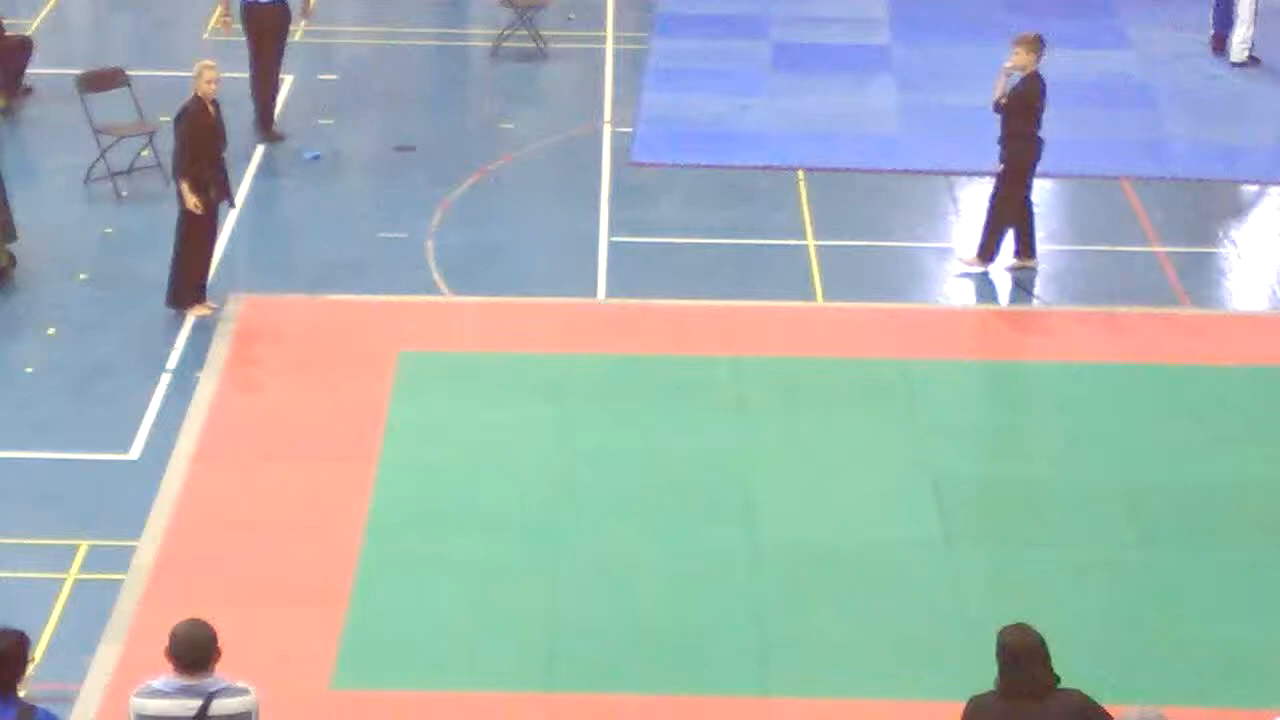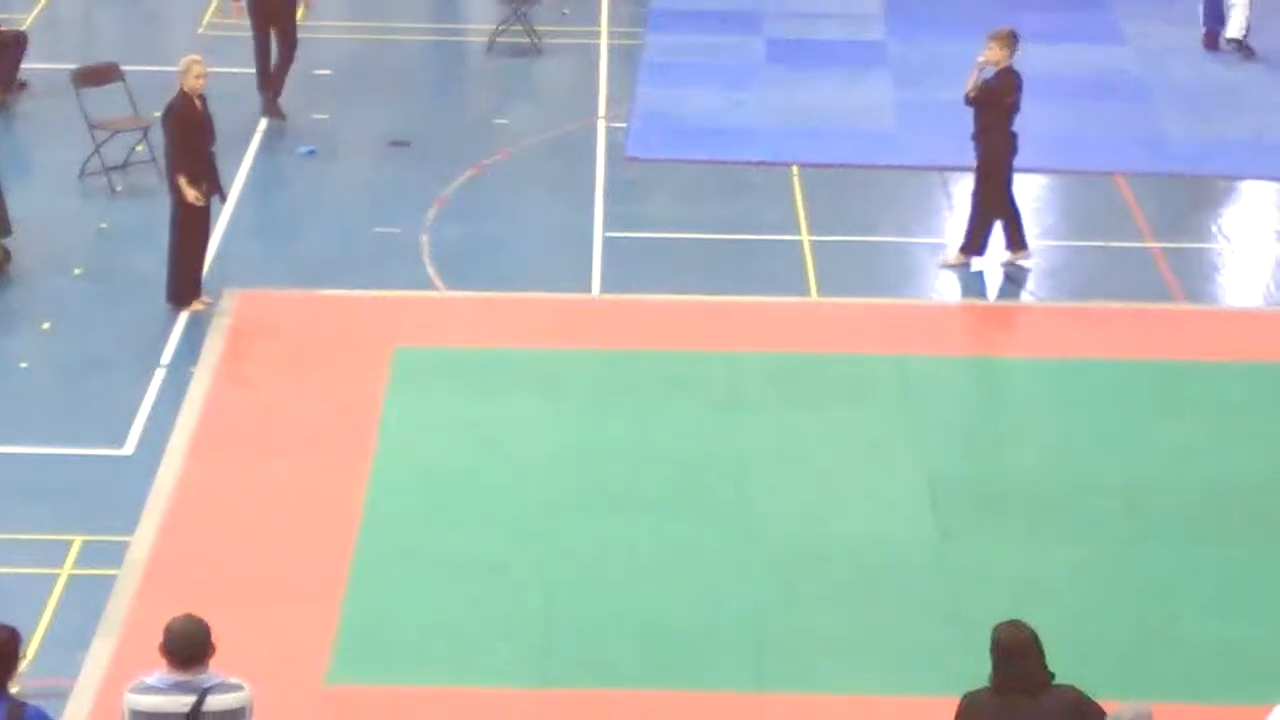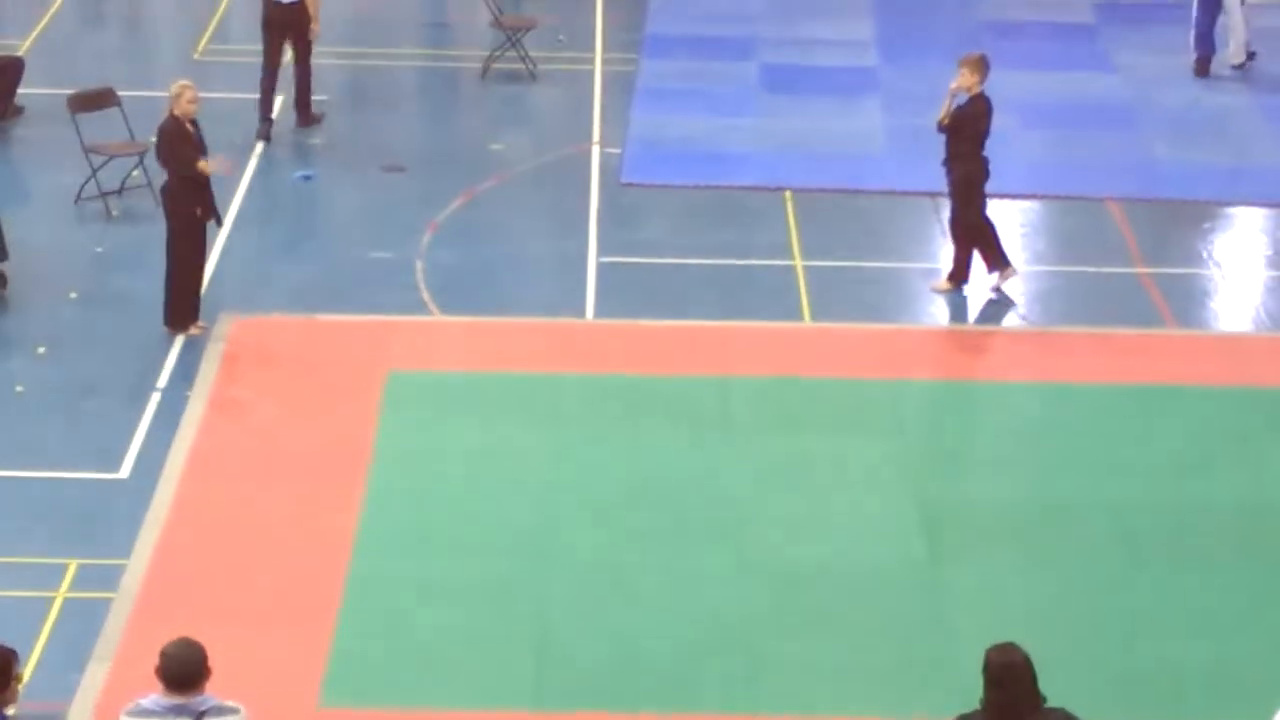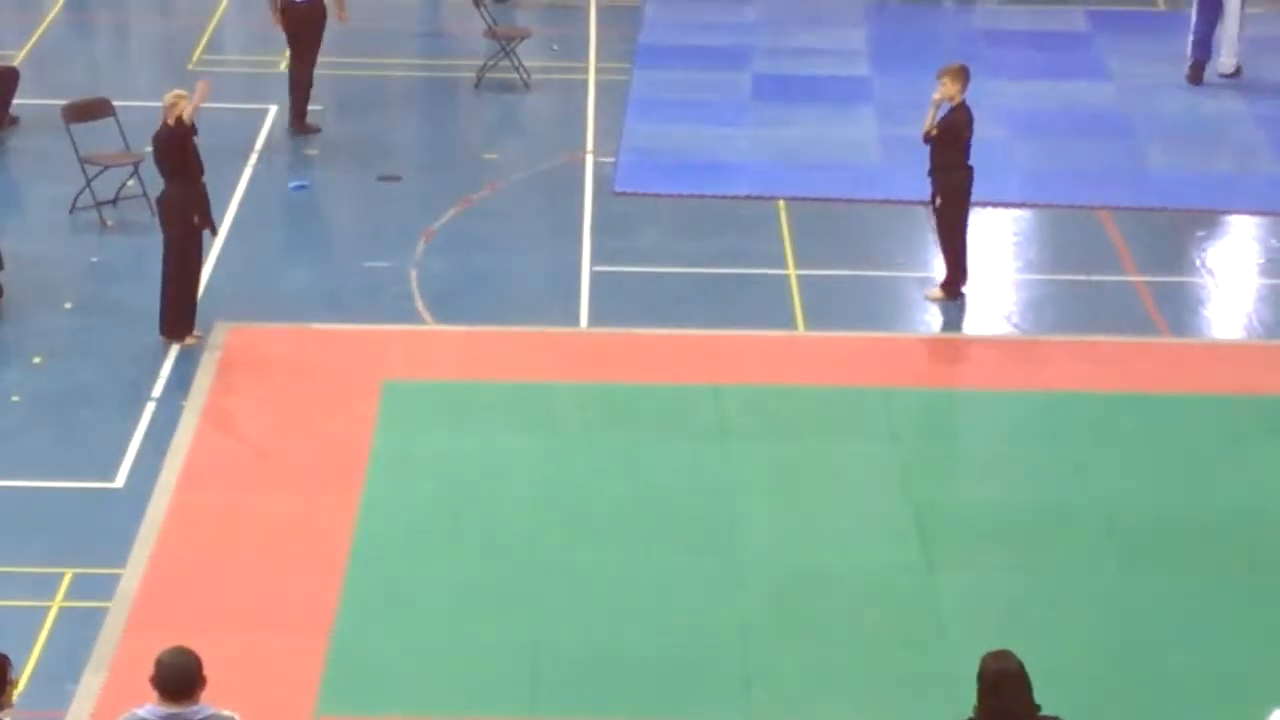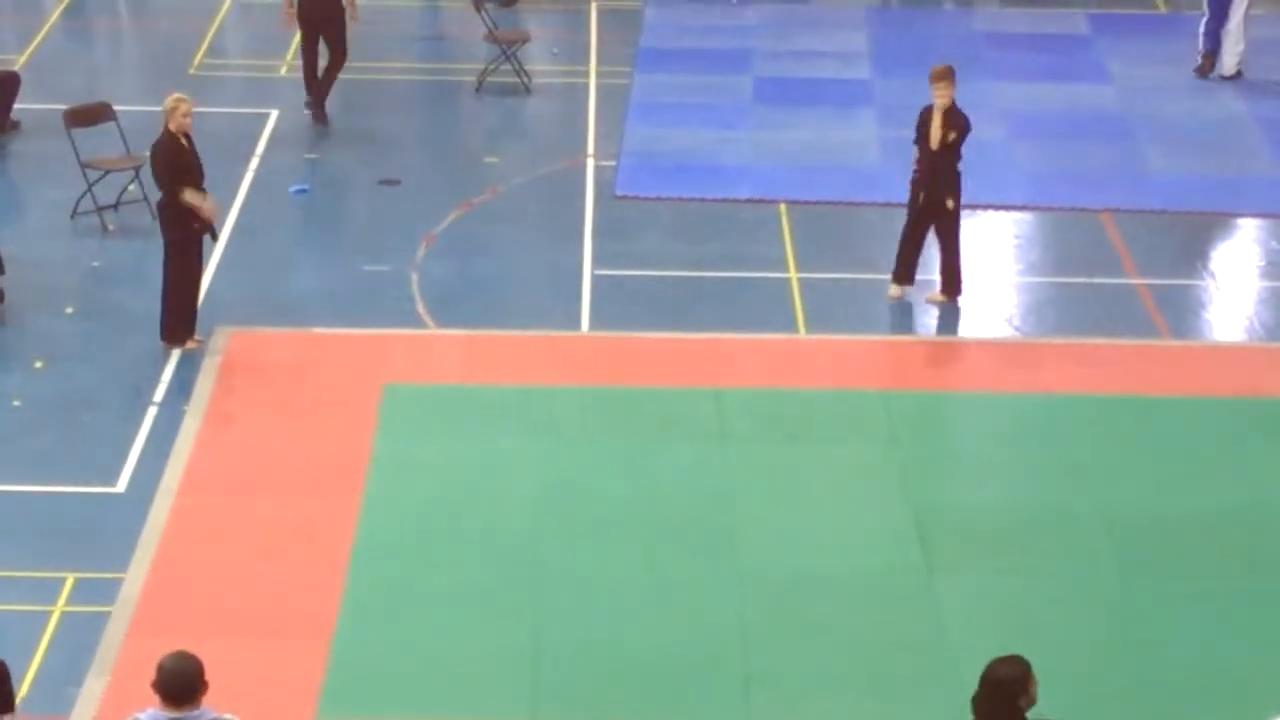
dt=0.4s
person 1, frame 1
left shoulder: (213, 107)
right shoulder: (189, 113)
right elbow: (180, 156)
left wrist: (221, 183)
right wrist: (186, 192)
left hip: (211, 183)
right hip: (194, 185)
left knee: (206, 241)
right knee: (190, 241)
left ankle: (198, 296)
right ankle: (183, 300)
person 1, frame 2
left shoulder: (200, 102)
right shoulder: (176, 109)
right elbow: (173, 153)
left wrist: (210, 179)
right wrist: (184, 186)
left hip: (202, 177)
right hip: (186, 180)
left knee: (199, 237)
right knee: (186, 238)
left ankle: (193, 292)
right ankle: (182, 297)
person 1, frame 3
left shoulder: (192, 126)
right shoulder: (168, 131)
right elbow: (178, 163)
right wrist: (207, 166)
left hip: (195, 198)
right hip: (179, 201)
left knee: (196, 260)
right knee: (181, 261)
left ankle: (189, 316)
right ankle: (178, 321)
person 1, frame 4
left shoulder: (182, 135)
right shoulder: (164, 138)
right elbow: (180, 126)
right wrist: (196, 102)
left hip: (190, 207)
right hip: (176, 209)
left knee: (191, 269)
right knee: (177, 270)
left ankle: (185, 326)
right ankle: (174, 330)
person 1, frame 5
left shoulder: (185, 140)
right shoulder: (162, 147)
right elbow: (167, 184)
left wrist: (200, 203)
right wrist: (196, 200)
left hip: (191, 215)
right hip: (176, 218)
left knee: (192, 274)
right knee: (178, 275)
left ankle: (186, 331)
right ankle: (174, 335)
person 2, frame 1
left shoulder: (1029, 87)
right shoulder: (1032, 83)
left elbow: (999, 105)
right elbow: (1010, 106)
left wrist: (1003, 77)
right wrist: (1009, 77)
left hip: (1020, 150)
right hip: (1023, 148)
left knee: (1001, 202)
right knee: (1018, 203)
left ankle: (984, 256)
right ankle: (1026, 255)
person 2, frame 2
left shoulder: (999, 83)
right shoulder: (1011, 78)
left elbow: (969, 98)
left wrist: (977, 71)
left hip: (993, 146)
right hip: (1000, 143)
left knee: (984, 198)
right knee: (1001, 197)
left ankle: (968, 251)
right ankle: (1018, 247)
person 2, frame 3
left shoulder: (972, 108)
right shoulder: (980, 104)
left elbow: (942, 125)
right elbow: (956, 126)
left wrist: (950, 97)
right wrist: (954, 98)
left hip: (966, 172)
right hip: (971, 169)
left knee: (961, 224)
right knee: (977, 220)
left ankle: (957, 278)
right ankle: (1002, 265)
person 2, frame 4
left shoulder: (958, 117)
right shoulder: (957, 113)
left elbow: (928, 137)
right elbow: (937, 137)
left wrist: (933, 108)
right wrist: (937, 109)
left hip: (953, 182)
right hip: (949, 179)
left knee: (951, 233)
right knee: (950, 231)
left ankle: (950, 287)
right ankle: (956, 278)
person 2, frame 5
left shoulder: (958, 119)
right shoulder: (927, 113)
left elbow: (936, 145)
left wrist: (939, 114)
right wrist: (916, 172)
left hip: (946, 184)
right hip: (923, 181)
left knee: (948, 237)
right knee: (912, 232)
left ankle: (949, 289)
right ankle: (900, 280)
